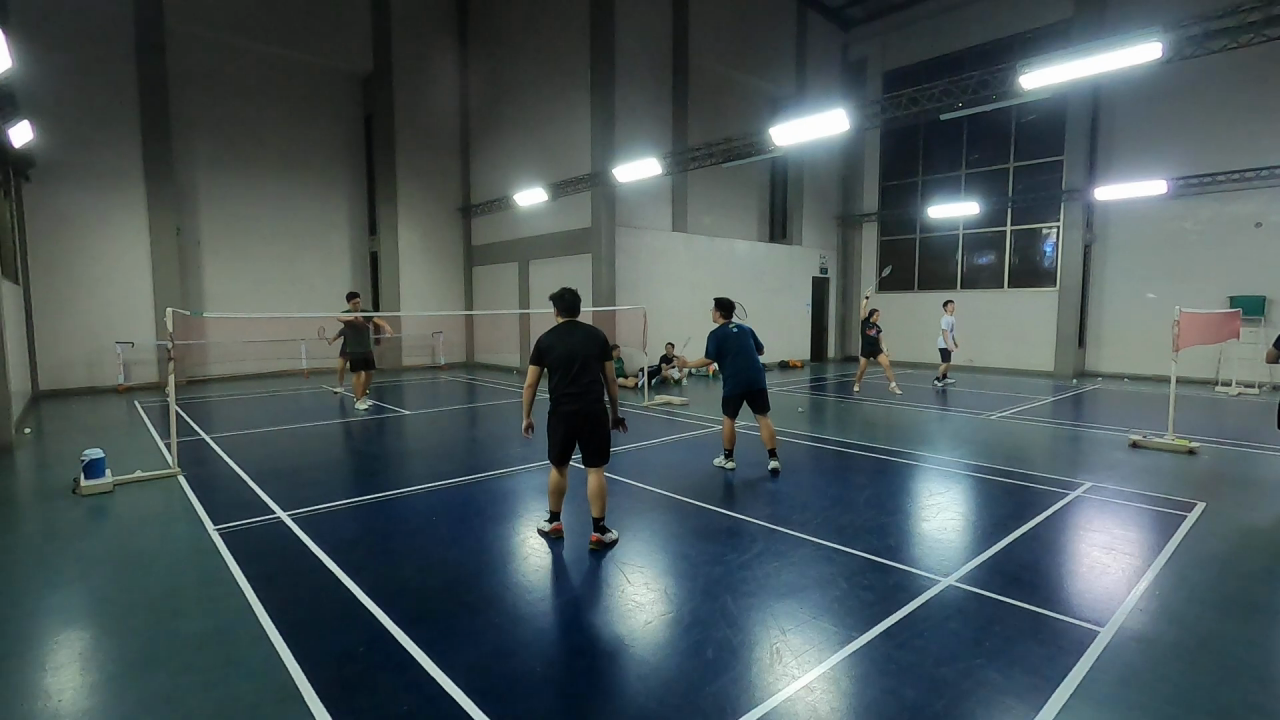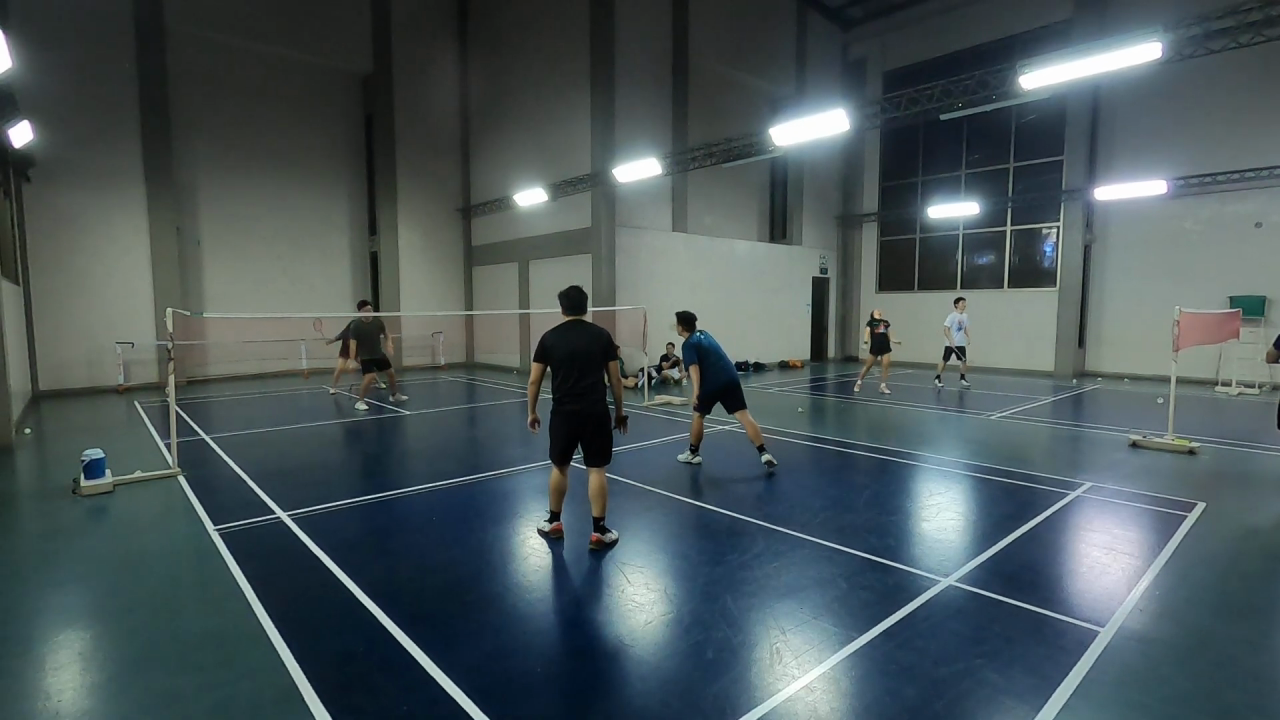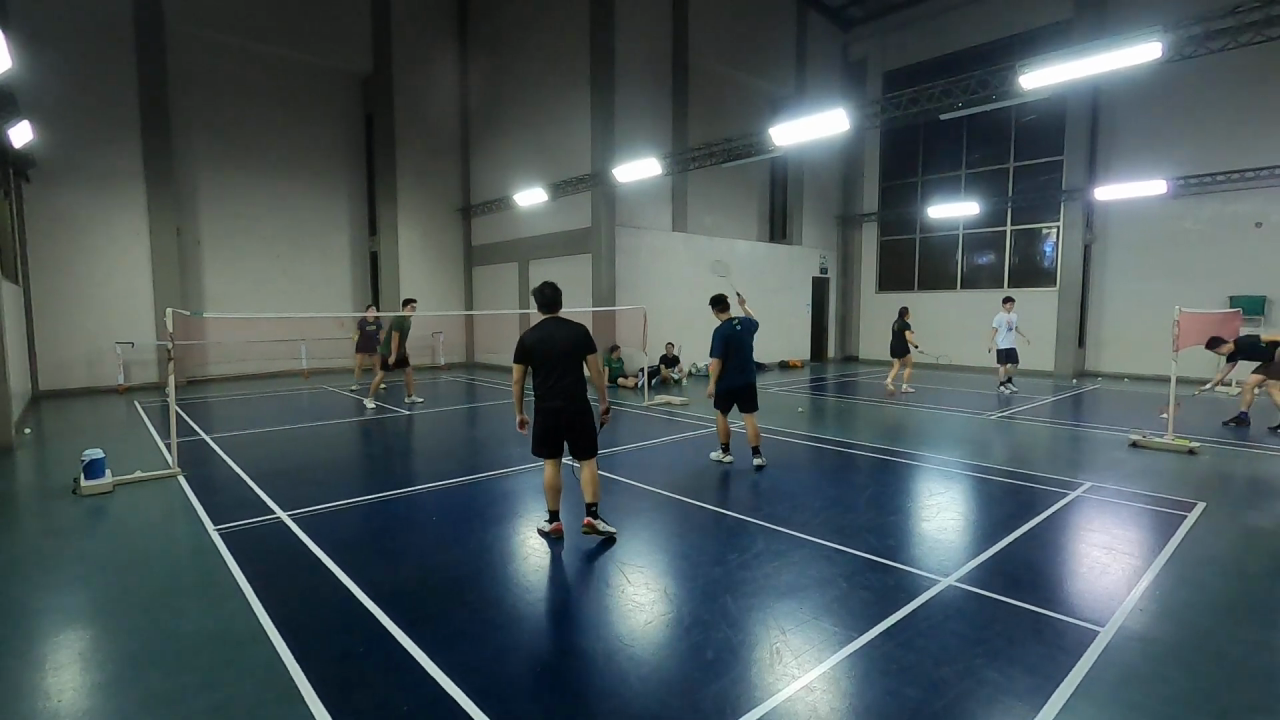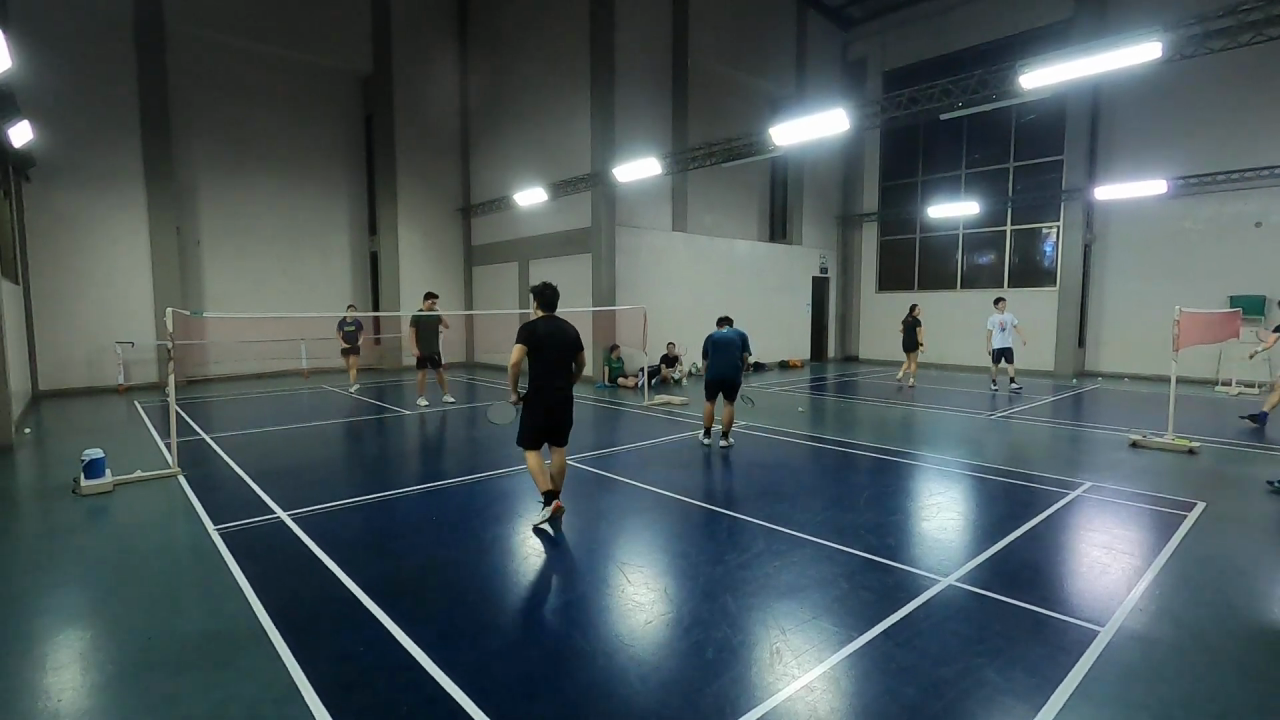
dt=1s
person 1, frame 1
left shoulder: (545, 340)
right shoulder: (597, 336)
left elbow: (530, 384)
right elbow: (611, 379)
left wrist: (526, 417)
right wrist: (615, 412)
left hip: (562, 413)
right hip: (594, 412)
left knee: (558, 467)
right knee: (596, 470)
left ankle: (554, 522)
right ankle: (599, 531)
person 1, frame 2
left shoulder: (549, 338)
right shoulder: (602, 335)
left elbow: (534, 381)
right elbow: (615, 379)
left wrist: (532, 412)
right wrist: (619, 411)
left hip: (564, 413)
right hip: (596, 412)
left knee: (559, 467)
right knee: (597, 470)
left ankle: (554, 522)
right ankle: (599, 531)
person 1, frame 3
left shoulder: (528, 337)
right shoulder: (579, 331)
left elbow: (517, 381)
right elbow: (596, 371)
left wrist: (520, 413)
right wrist: (604, 404)
left hip: (546, 409)
right hip: (577, 407)
left knee: (551, 464)
right knee: (587, 461)
left ankle: (554, 521)
right ankle: (592, 516)
person 1, frame 4
left shoulder: (530, 328)
right shoulder: (570, 329)
left elbow: (515, 362)
right elbow: (581, 364)
left wrist: (514, 391)
left hip: (538, 399)
right hip: (564, 399)
left knee: (531, 451)
right knee: (558, 449)
left ankle: (550, 501)
right ankle: (556, 499)
